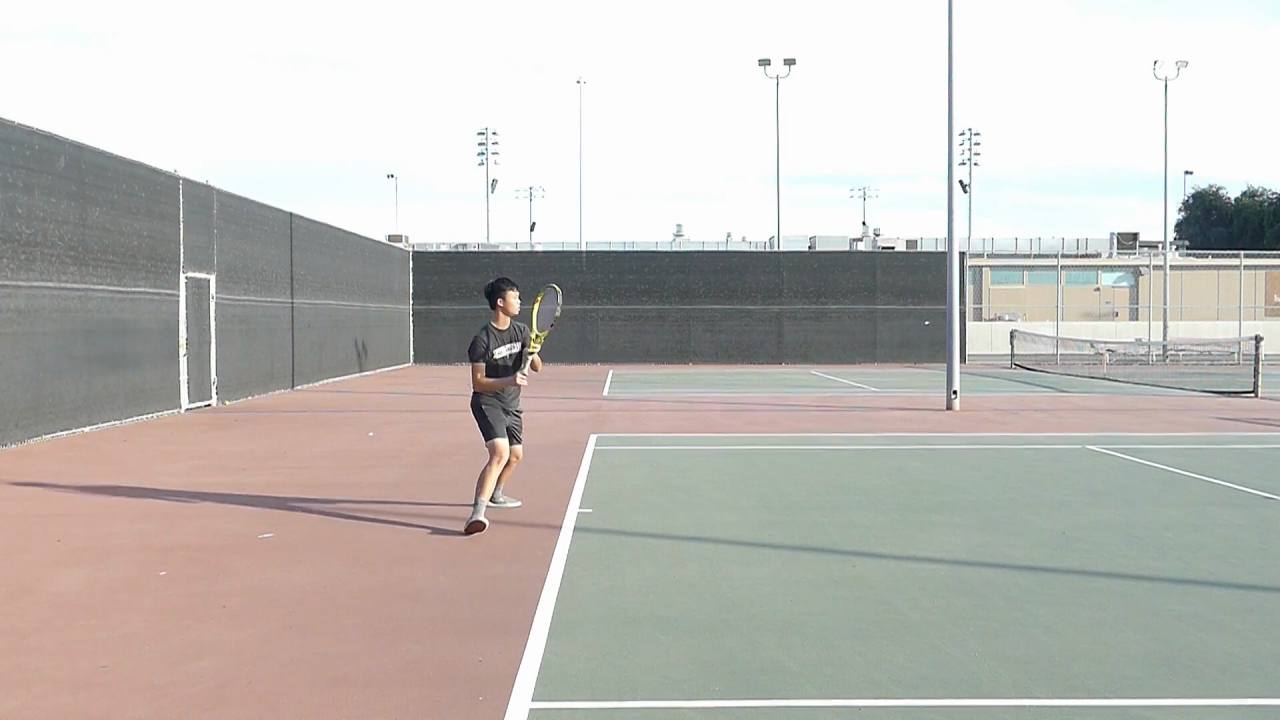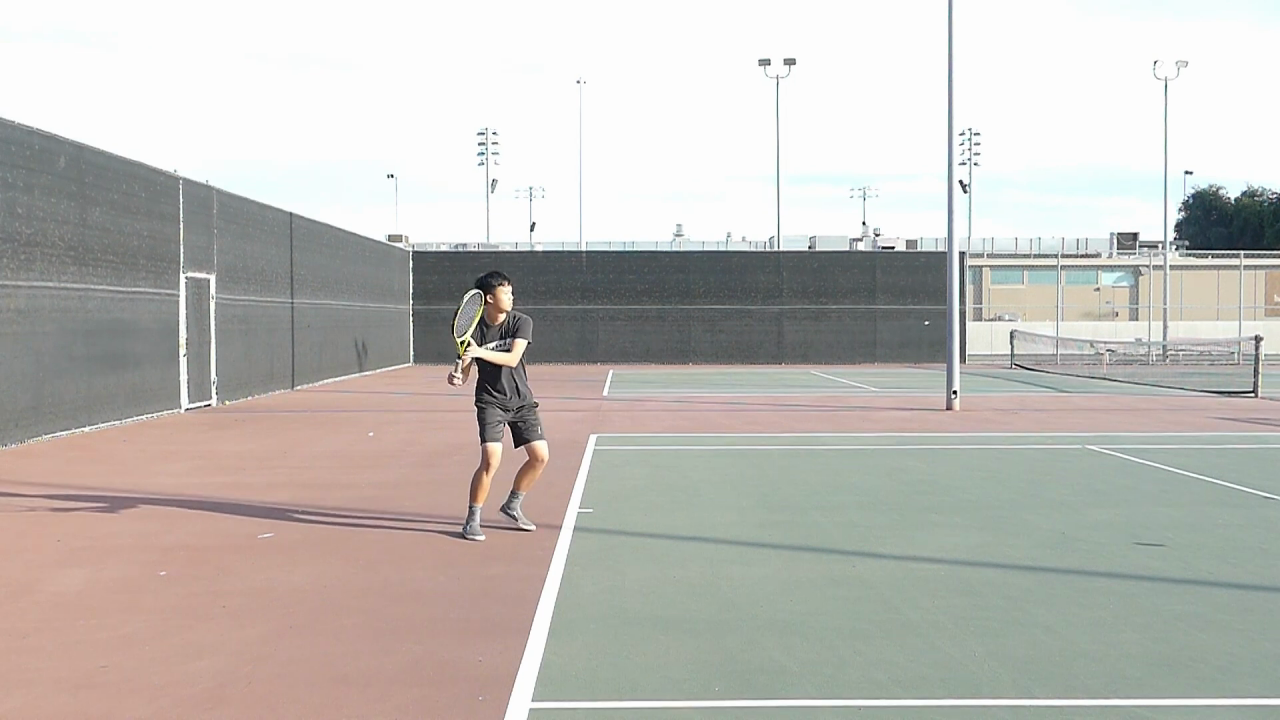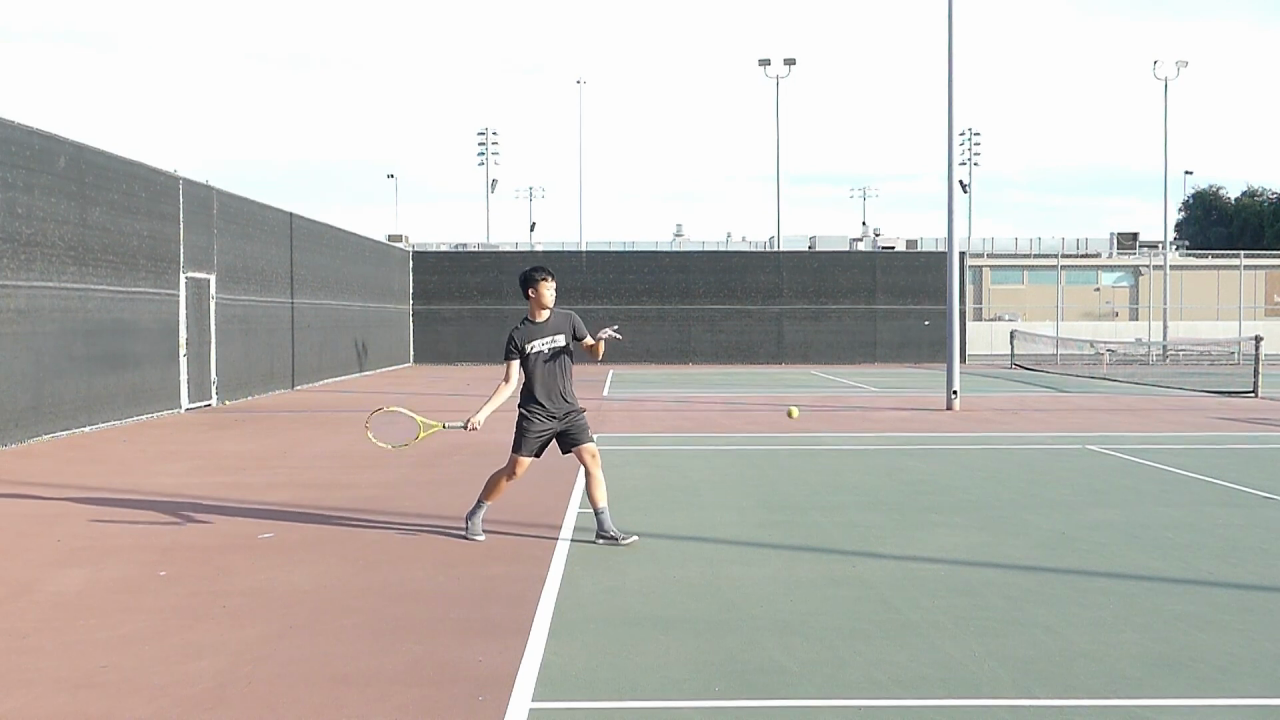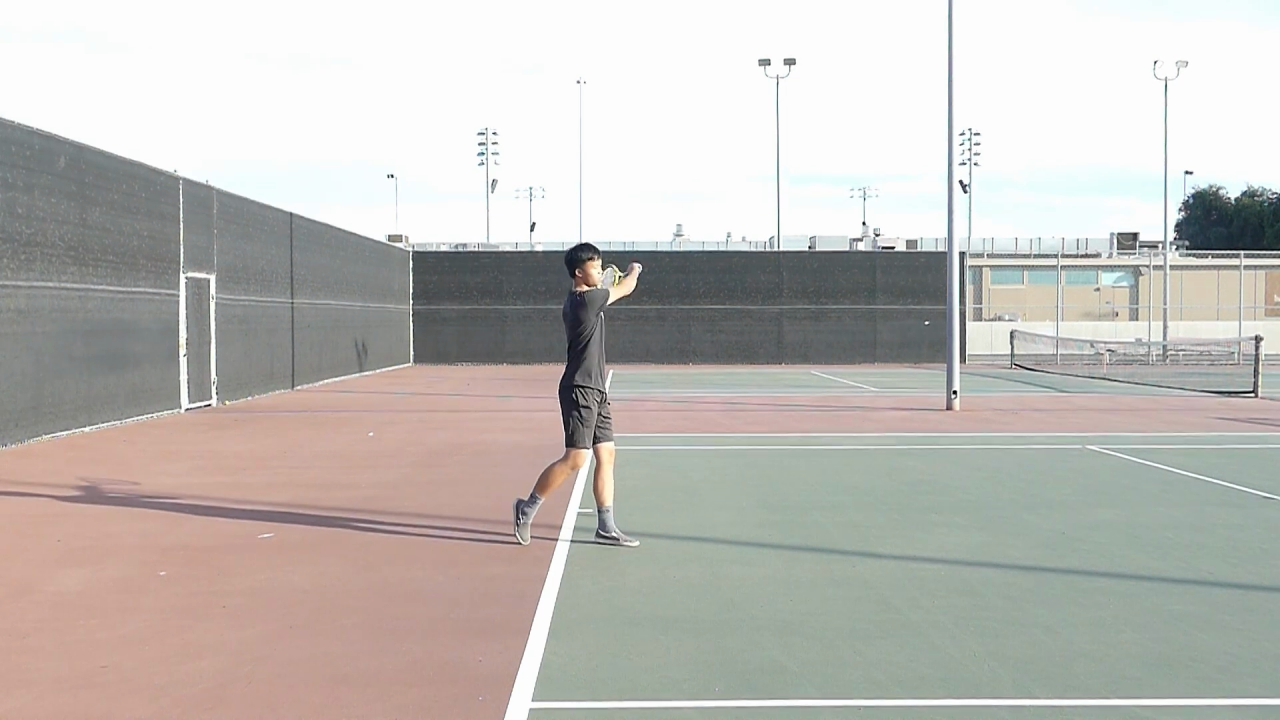
dt=0.7s
person 1, frame 1
left shoulder: (521, 330)
right shoulder: (481, 339)
left elbow: (536, 367)
right elbow: (477, 383)
left wrist: (534, 354)
right wrist: (509, 380)
left hip: (511, 404)
right hip: (487, 404)
left knee: (515, 455)
right knee: (499, 454)
left ankle: (495, 493)
right ankle: (477, 514)
person 1, frame 2
left shoulder: (521, 322)
right shoulder: (473, 333)
left elbow: (512, 359)
right elbow: (465, 372)
left wrist: (480, 353)
right wrist: (456, 378)
left hip: (522, 401)
right hip: (491, 403)
left knee: (540, 456)
right knee: (490, 460)
left ankle: (512, 504)
right ankle: (472, 520)
person 1, frame 3
left shoulder: (568, 320)
right shoulder: (518, 335)
left elbow: (595, 354)
right elbow: (509, 383)
left wrist: (600, 339)
right wrist: (482, 412)
left hip: (568, 409)
right hip: (535, 412)
left knee: (592, 459)
right knee: (514, 469)
left ankle: (605, 529)
right ankle: (475, 515)
person 1, frame 4
left shoulder: (576, 301)
right shoulder: (587, 299)
right elbow: (625, 287)
right wrist: (633, 271)
left hip: (594, 390)
right hip: (580, 390)
left knee: (606, 455)
right knee: (575, 459)
left ankle: (606, 528)
right ankle: (527, 509)
